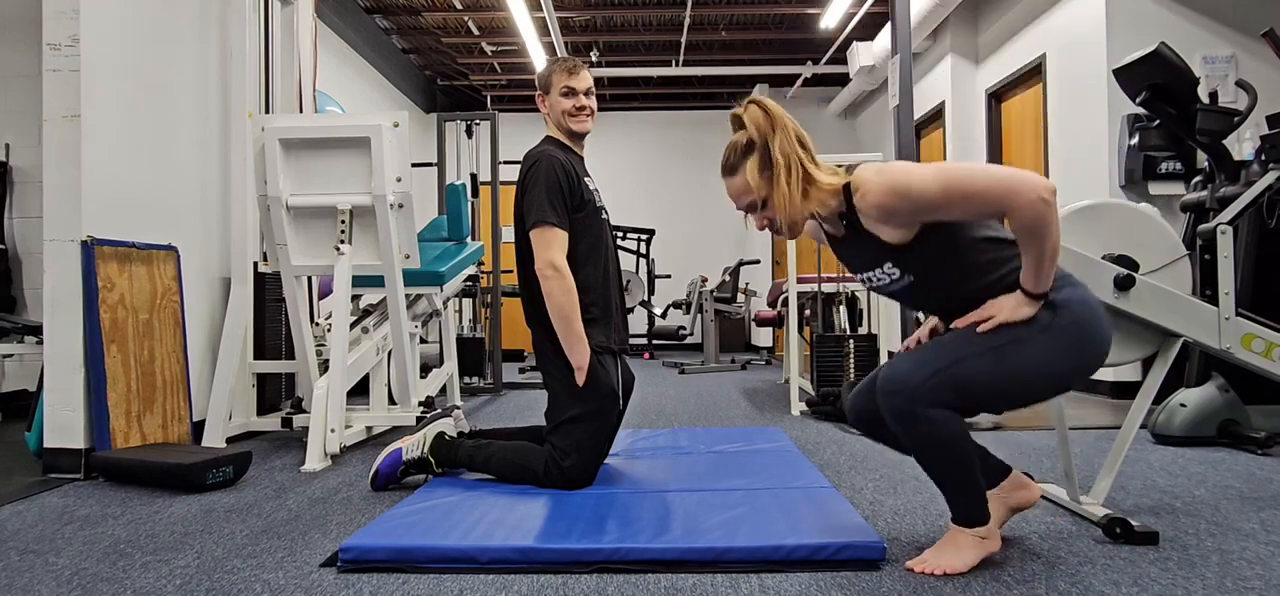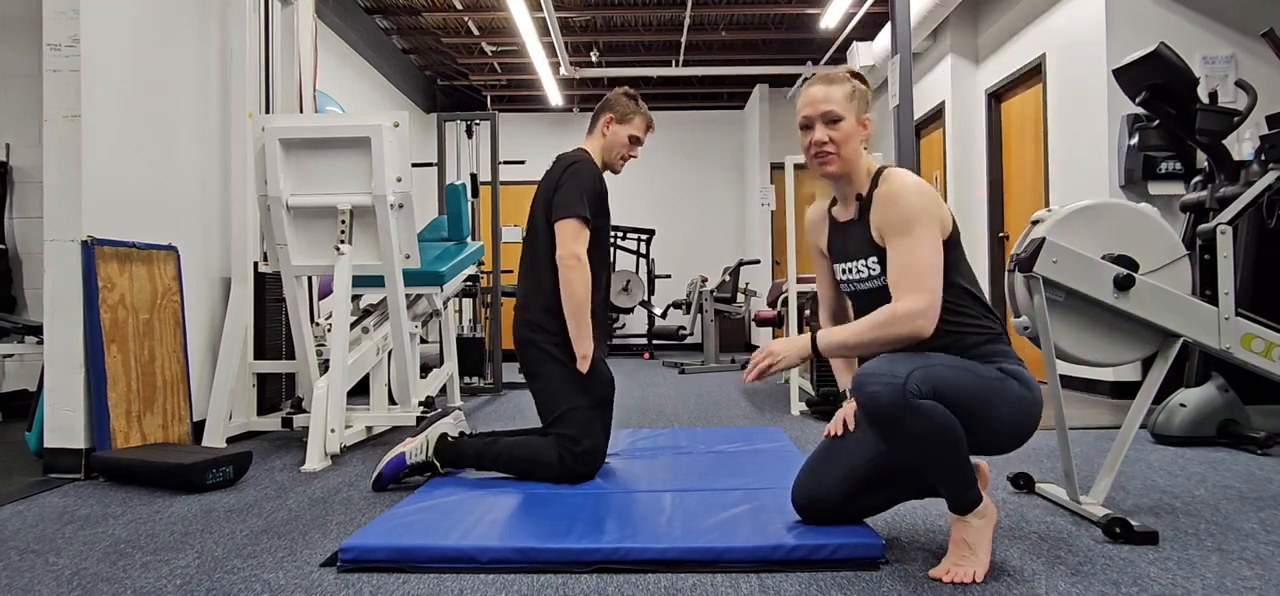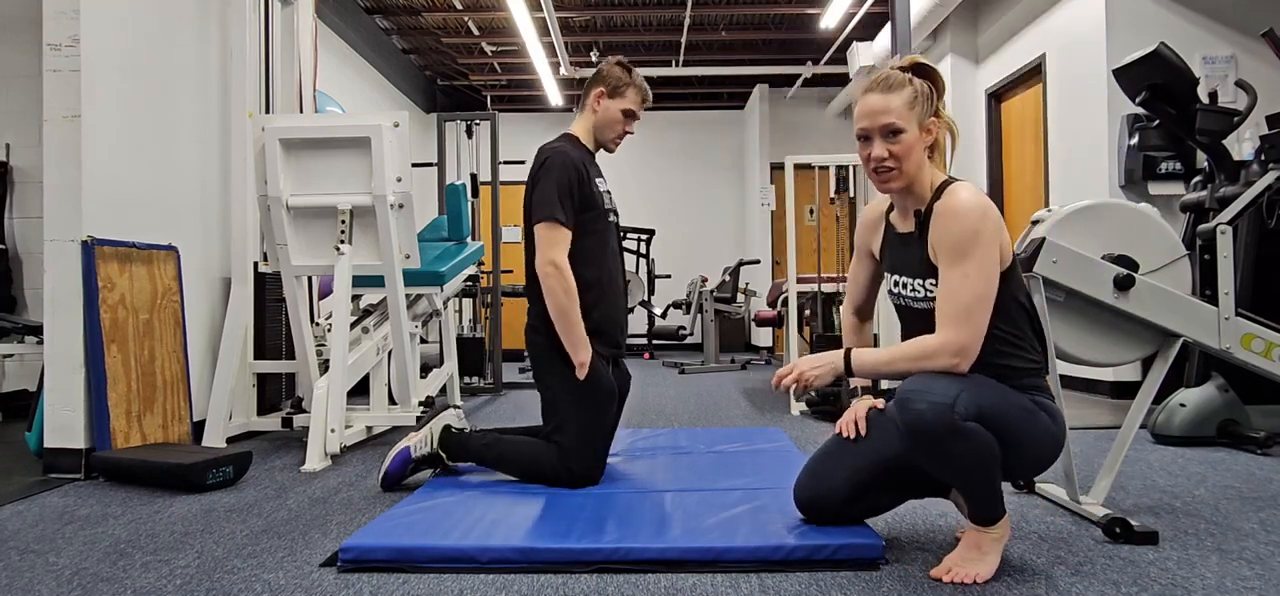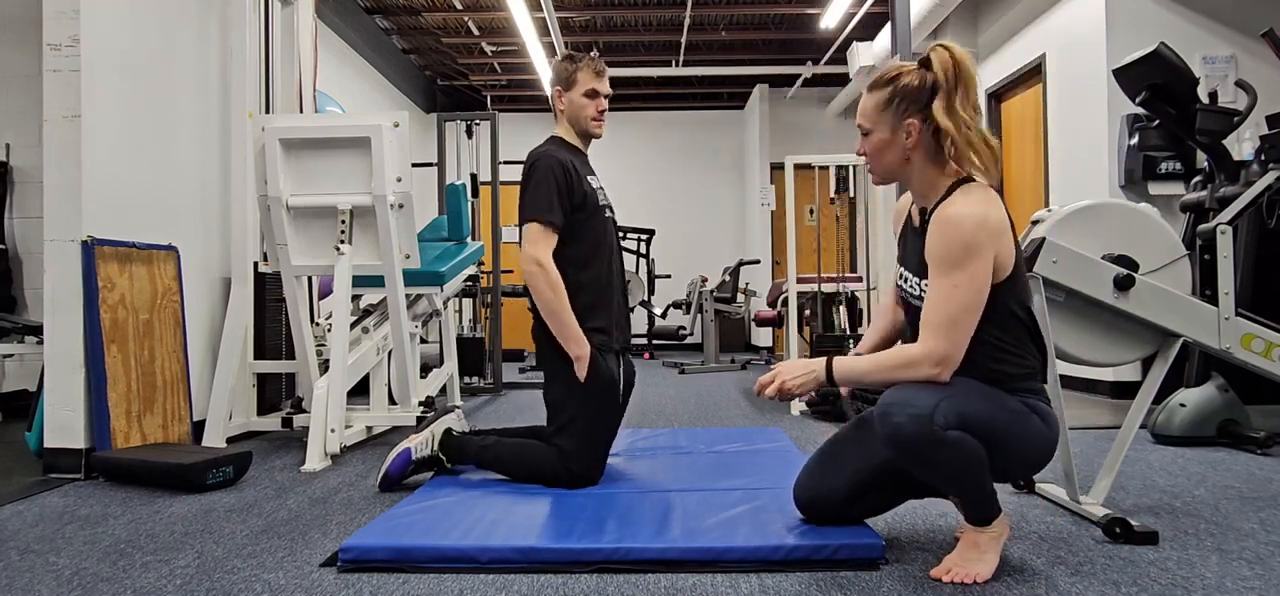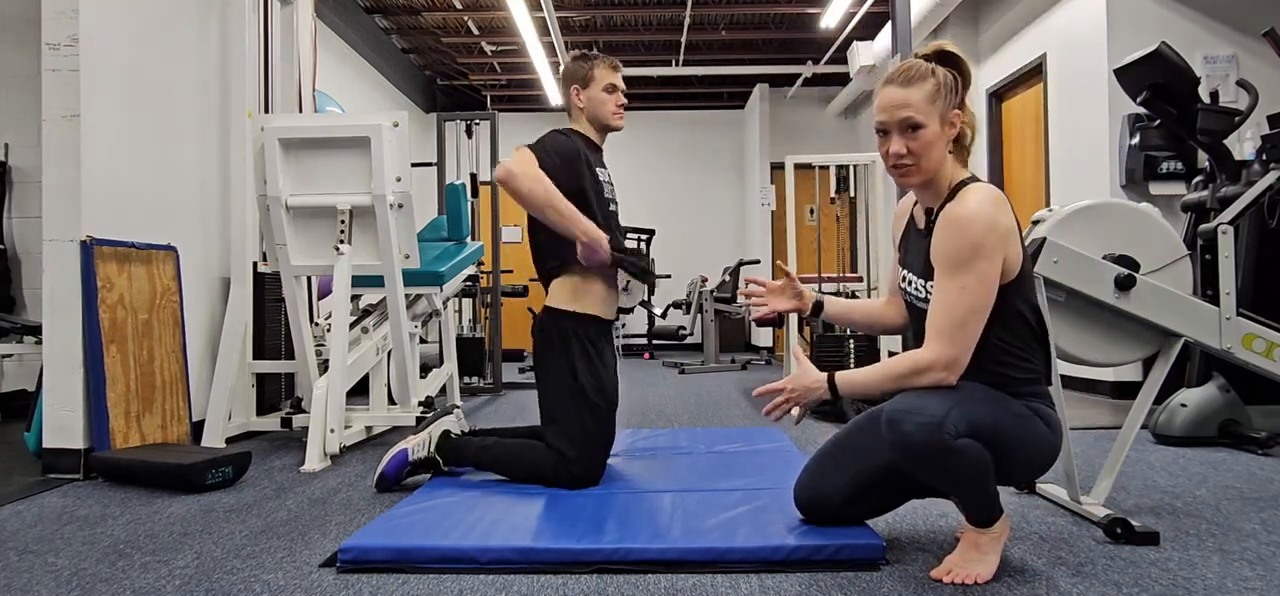
dt=1s
person 1, frame 1
left shoulder: (878, 190)
right shoulder: (820, 227)
left elbow: (1033, 192)
left wrist: (1031, 294)
right wrist: (935, 316)
left hip: (1060, 317)
right hip: (982, 315)
left knee: (906, 387)
right knee: (865, 407)
left ankle: (975, 527)
right ankle: (1003, 484)
person 1, frame 2
left shoulder: (900, 192)
right shoulder: (820, 220)
left elbow: (917, 315)
right elbow: (833, 316)
left wrist: (808, 345)
right wrist: (849, 393)
left hip: (992, 384)
right hip: (914, 387)
left knee: (883, 383)
right knee: (815, 499)
left ankle: (971, 508)
right ankle: (954, 472)
person 1, frame 3
left shoulder: (963, 209)
right shoulder: (876, 219)
left elbow: (956, 349)
right elbow: (856, 312)
left wrist: (841, 363)
right wrist: (861, 393)
left hip: (1016, 412)
right hip: (934, 404)
left knee: (926, 400)
right knee: (817, 497)
left ankle: (989, 522)
right ankle: (962, 480)
person 1, frame 4
left shoulder: (966, 213)
right shoulder: (908, 207)
left elbow: (936, 358)
left wrist: (825, 370)
right wrist: (858, 358)
left hip: (1011, 415)
right hip: (940, 404)
left knee: (905, 411)
right knee: (817, 497)
left ankle: (986, 522)
right ankle: (961, 477)
person 1, frame 5
left shoulder: (974, 211)
right shoulder: (910, 208)
left elbow: (942, 361)
left wrist: (825, 385)
right wrist: (810, 304)
left hip: (1015, 417)
right hip: (942, 404)
left knee: (916, 418)
right knee: (818, 498)
left ankle: (988, 523)
right ankle: (963, 476)
person 2, frame 1
left shoulder: (573, 166)
right shoulder: (549, 165)
right elbow: (551, 266)
right wrist: (582, 357)
left hip: (598, 345)
right hip: (582, 350)
left knee: (580, 450)
right knee: (571, 469)
left ankle: (457, 434)
right ankle: (438, 448)
person 2, frame 2
left shoulder: (573, 172)
right shoulder: (581, 171)
right elbow: (571, 259)
left wrist: (584, 346)
right wrist: (584, 350)
left hip: (551, 336)
right hip: (557, 339)
left knee: (582, 444)
right knee: (578, 459)
left ankle: (456, 440)
right ankle: (442, 448)
person 2, frame 3
left shoulder: (584, 164)
right shoulder: (562, 161)
right elbow: (551, 263)
right wrist: (581, 354)
left hip: (595, 346)
right hip: (571, 349)
left knee: (578, 448)
right knee: (578, 467)
left ankle: (460, 435)
right ankle: (448, 441)
person 2, frame 4
left shoulder: (579, 164)
right shoulder: (552, 163)
right elbow: (537, 262)
right wrist: (579, 350)
left hip: (603, 343)
right hip: (581, 347)
left knee: (581, 448)
right knee: (577, 467)
left ankle: (460, 436)
right ankle: (447, 444)
person 2, frame 5
left shoulder: (591, 156)
right shoulder: (565, 147)
right elbow: (511, 171)
left wrist: (617, 254)
right wrist: (587, 235)
left hip: (591, 332)
right hip: (573, 332)
left knee: (585, 449)
right knee: (577, 467)
left ankle: (459, 436)
right ankle: (446, 446)
